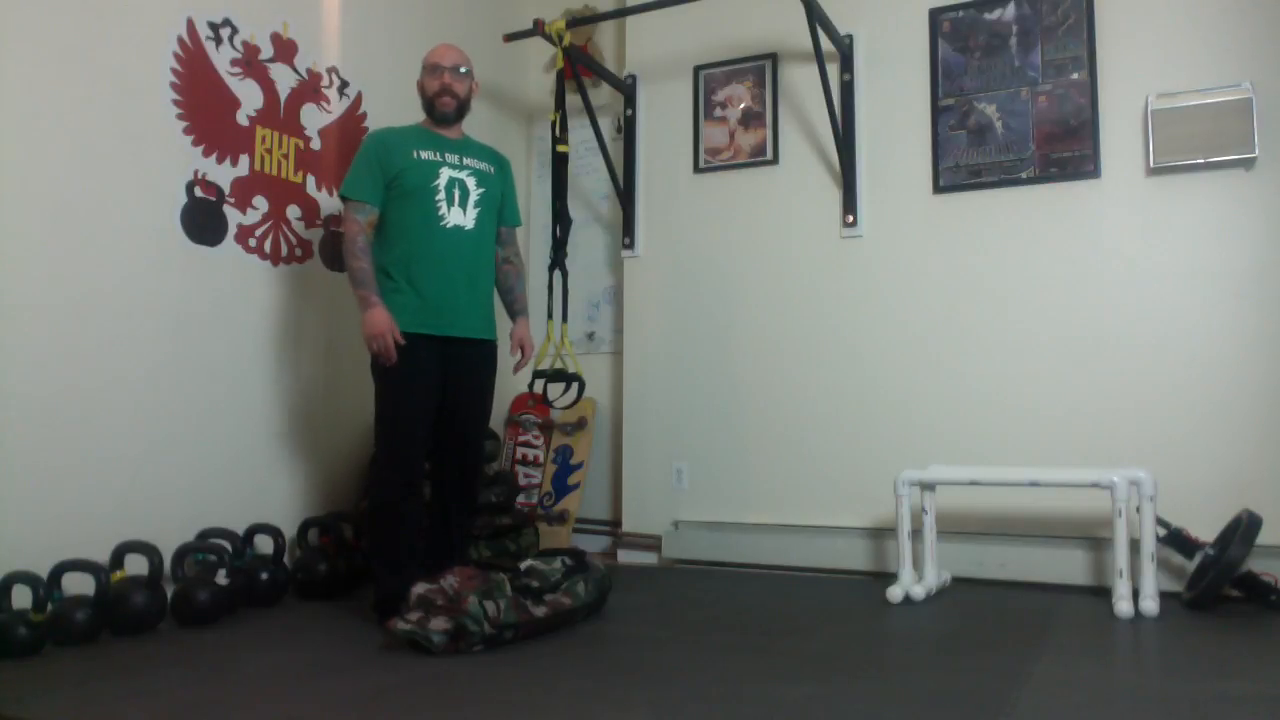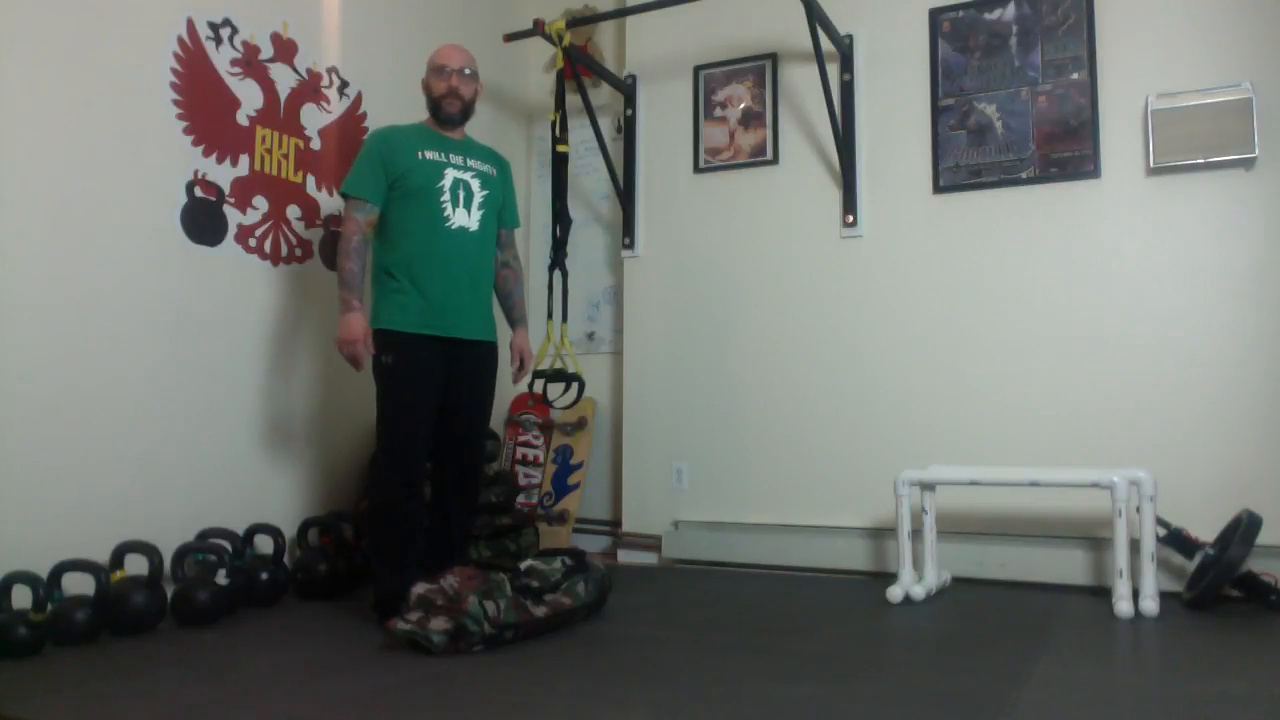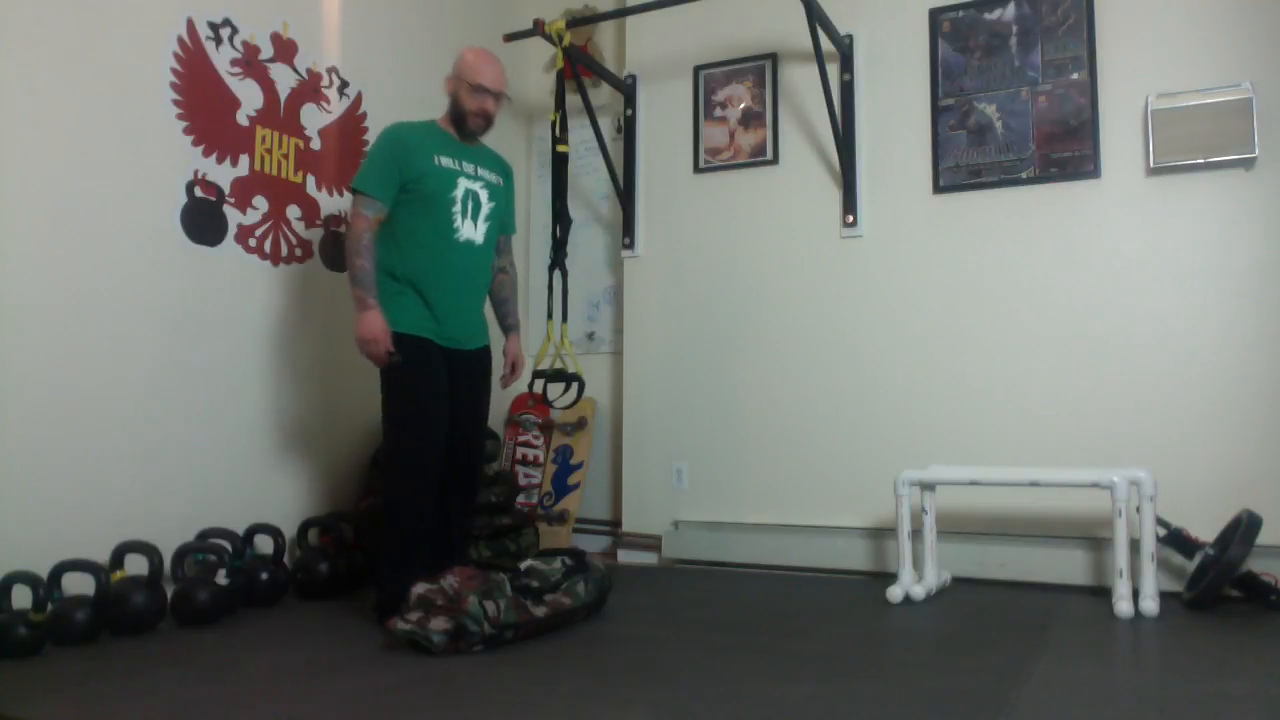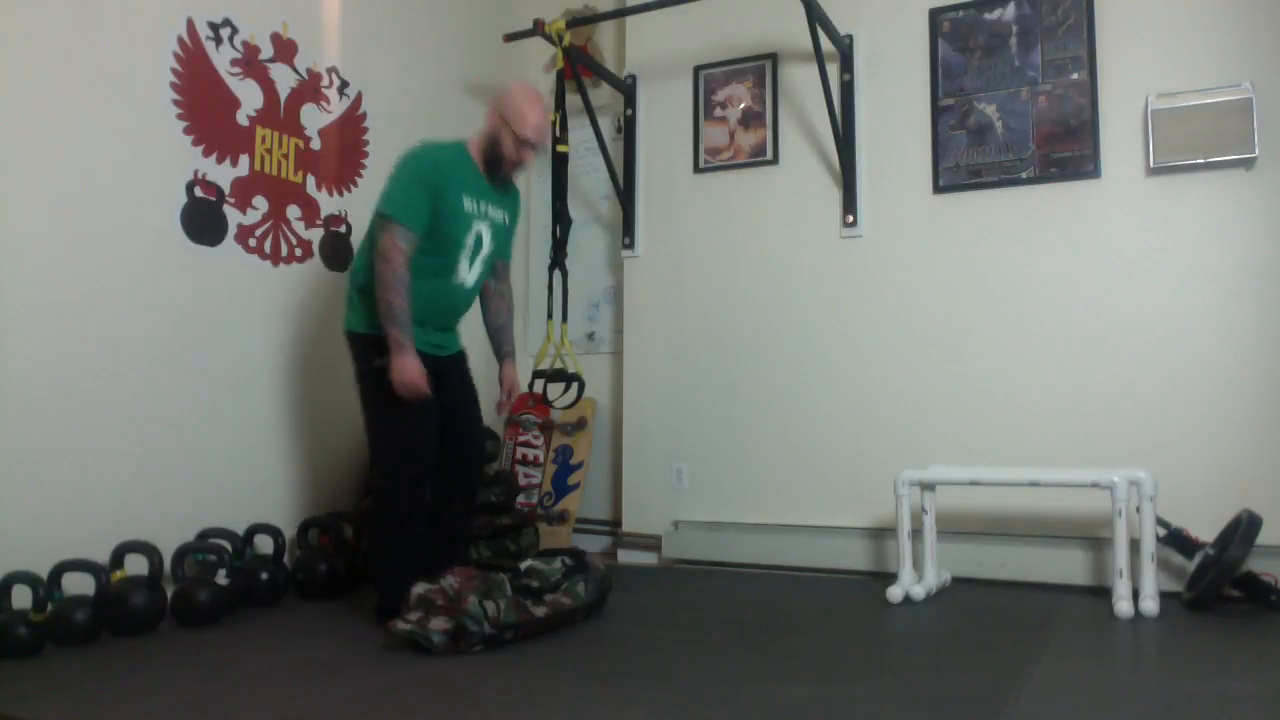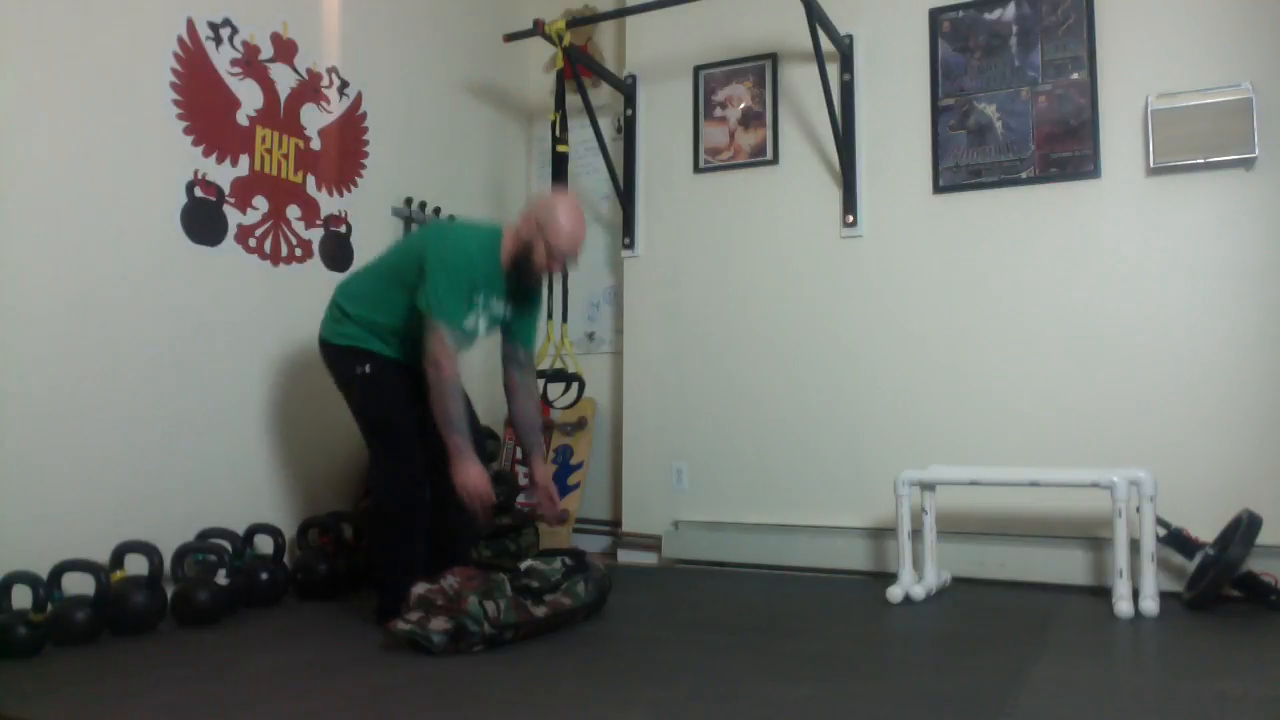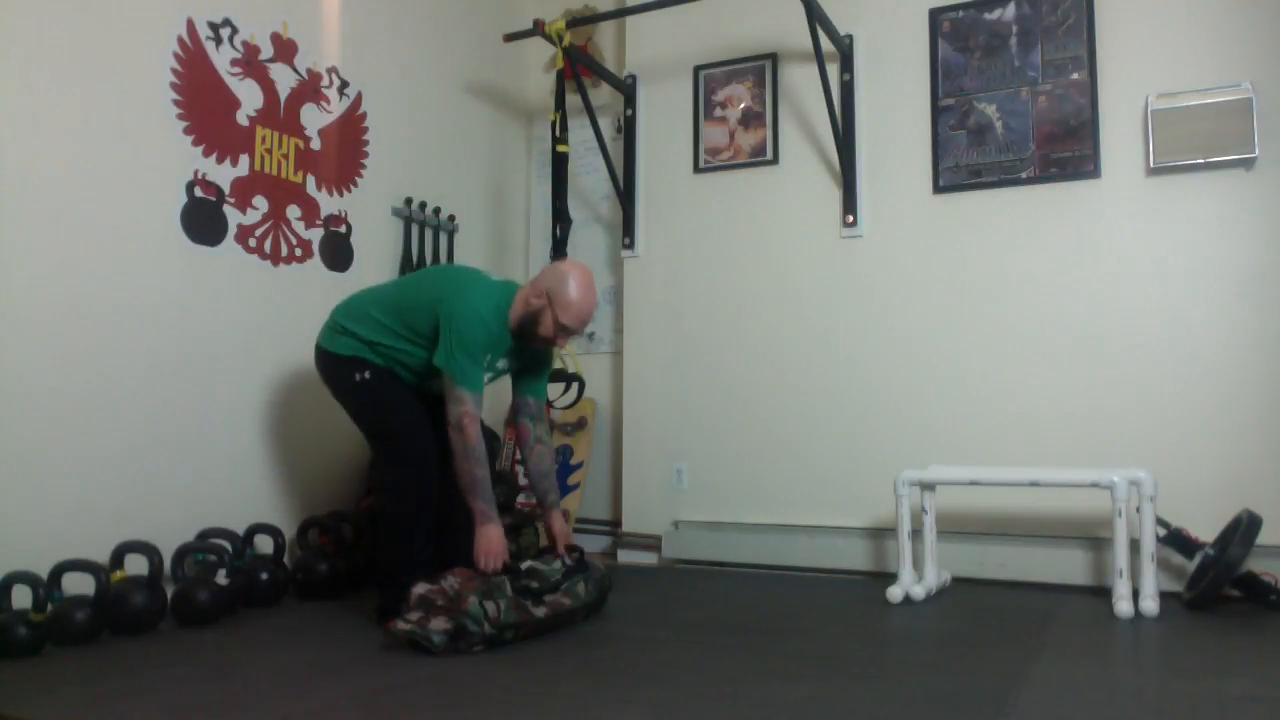
dt=0.3s
person 1, frame 1
left shoulder: (494, 163)
right shoulder: (387, 146)
left elbow: (506, 247)
right elbow: (357, 229)
left wrist: (520, 316)
right wrist: (371, 305)
left hip: (476, 337)
right hip: (408, 333)
left knee: (462, 464)
right knee: (400, 466)
right ankle: (396, 597)
person 1, frame 2
left shoulder: (495, 165)
right shoulder: (391, 144)
left elbow: (505, 253)
right elbow: (356, 228)
left wrist: (519, 325)
right wrist: (352, 307)
left hip: (476, 338)
right hip: (408, 332)
left knee: (462, 465)
right knee: (402, 465)
right ankle: (396, 596)
person 1, frame 3
left shoulder: (498, 170)
right shoulder: (404, 142)
right elbow: (363, 225)
left wrist: (512, 331)
right wrist: (368, 307)
left hip: (470, 339)
right hip: (409, 331)
left knee: (463, 464)
right knee: (417, 461)
right ankle: (400, 597)
person 1, frame 4
left shoulder: (507, 197)
right shoulder: (430, 165)
left elbow: (496, 283)
right elbow: (392, 257)
left wrist: (507, 359)
right wrist: (402, 350)
left hip: (442, 342)
right hip: (387, 341)
left knee: (464, 459)
right knee: (407, 466)
right ankle: (398, 601)
person 1, frame 5
left shoulder: (525, 284)
right shoulder: (460, 252)
left elbow: (521, 375)
right elbow: (441, 359)
left wrist: (537, 461)
right wrist: (462, 456)
left hip: (408, 350)
right hip: (358, 340)
left knee: (459, 454)
right knee: (406, 463)
right ankle: (398, 604)
person 1, frame 6
left shoulder: (533, 339)
right shoulder: (473, 310)
left elbow: (533, 427)
right elbow: (464, 424)
left wrist: (552, 510)
right wrist: (487, 521)
left hip: (410, 366)
right hip: (355, 351)
left knee: (464, 463)
right knee: (415, 462)
right ankle: (399, 605)
